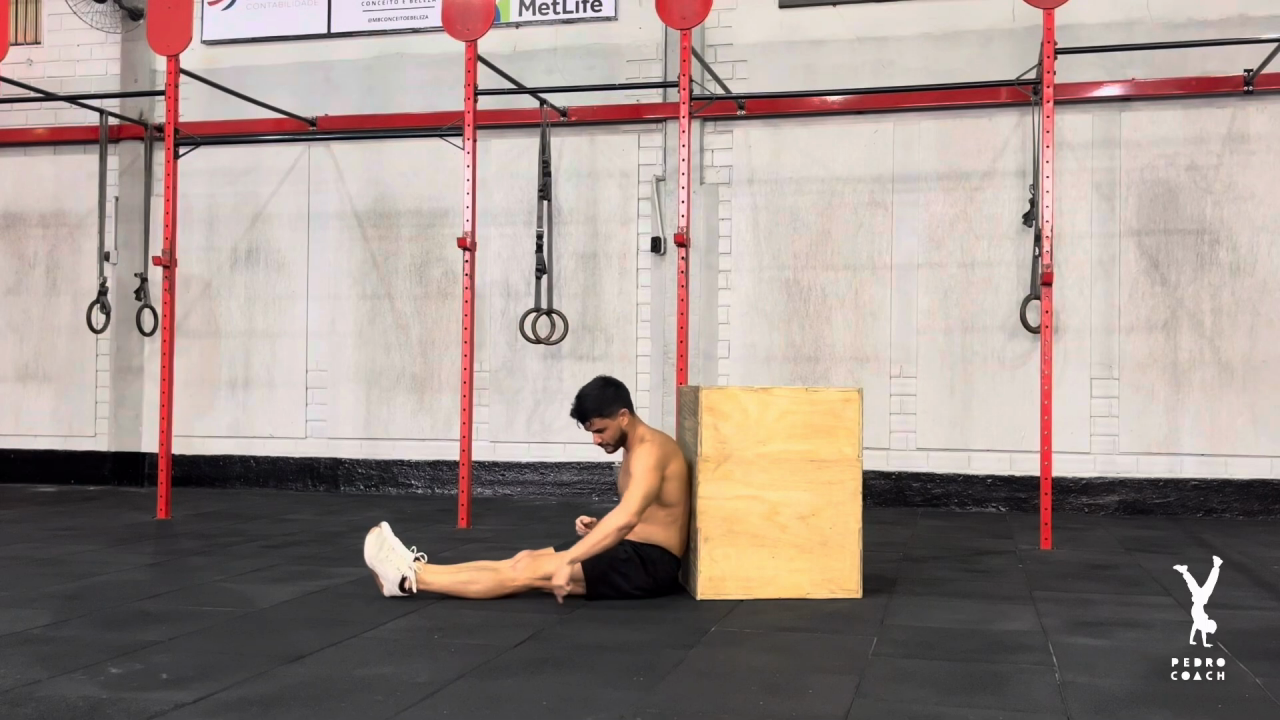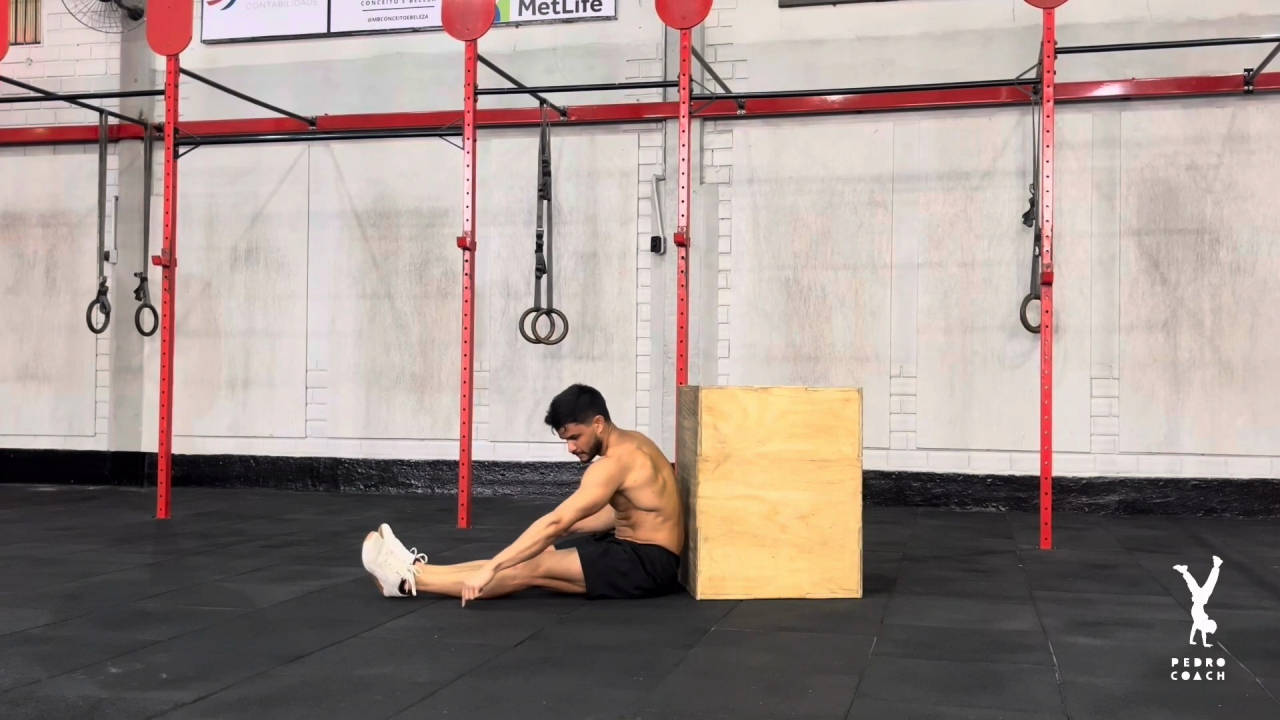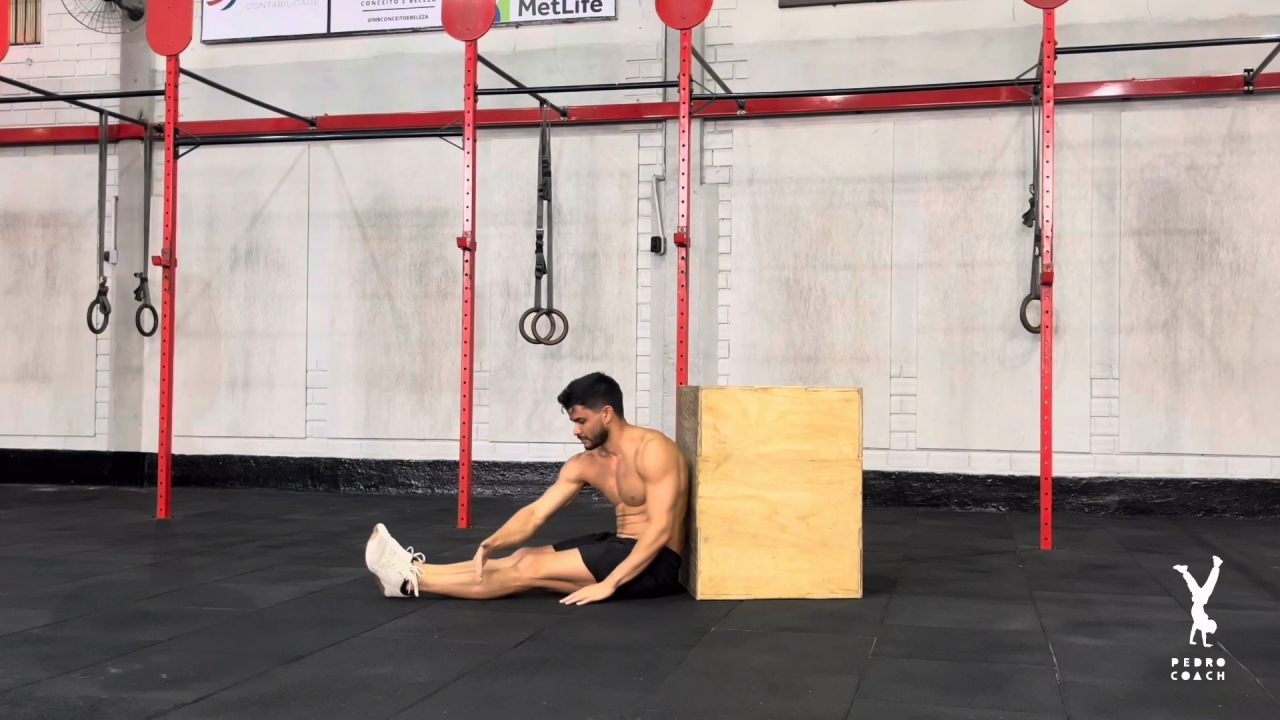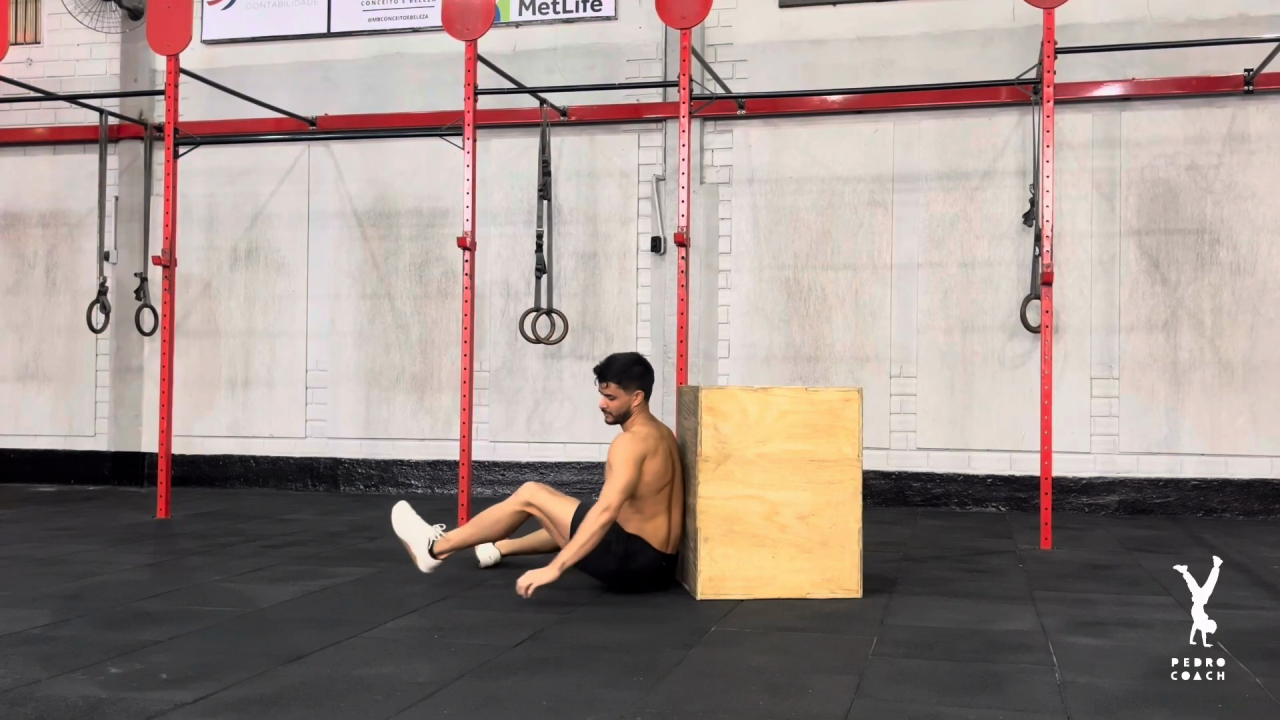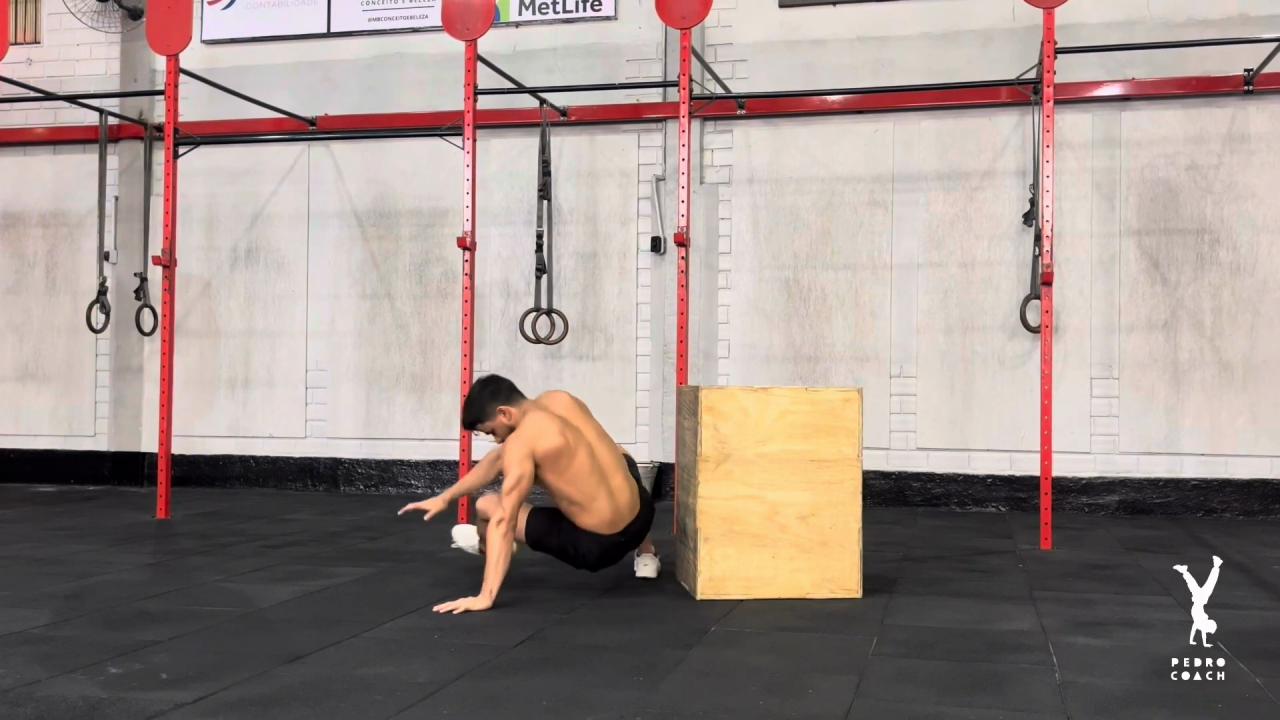
dt=1s
person 1, frame 1
left shoulder: (649, 450)
right shoulder: (636, 446)
left elbow: (625, 518)
left wrist: (569, 562)
right wrist: (598, 526)
left hip: (649, 564)
right hip: (634, 552)
left knee: (526, 572)
right knee: (525, 559)
left ankle: (410, 577)
right ankle: (415, 569)
person 1, frame 2
left shoulder: (615, 462)
right shoulder: (629, 443)
left elbow: (555, 522)
left wrist: (490, 568)
right wrist: (565, 527)
left hip: (648, 563)
right hip: (631, 547)
left knee: (531, 568)
right knee: (525, 556)
left ankle: (409, 580)
right ankle: (418, 568)
person 1, frame 3
left shoulder: (653, 449)
right shoulder: (585, 464)
left elbow: (660, 528)
right elbow: (536, 513)
left wrist: (610, 583)
right wrist: (493, 544)
left hip: (654, 564)
right hip: (623, 548)
left knee: (531, 570)
right knee: (521, 557)
left ankle: (411, 582)
right ankle: (417, 569)
person 1, frame 4
left shoulder: (632, 441)
right shoulder: (661, 434)
left elbow: (605, 510)
left wrist: (554, 568)
left hip: (632, 559)
right hip: (659, 565)
left knee: (530, 495)
right knee: (575, 522)
left ankle: (436, 549)
right ankle: (500, 546)
person 1, frame 5
left shoulder: (523, 441)
right shoulder: (556, 400)
left elbow: (503, 520)
right elbow: (499, 457)
left wrist: (485, 597)
right wrist: (445, 497)
left hip: (599, 544)
right hip: (640, 515)
left knee: (487, 506)
right knee: (615, 454)
left ankle: (485, 545)
right ankle: (645, 554)
